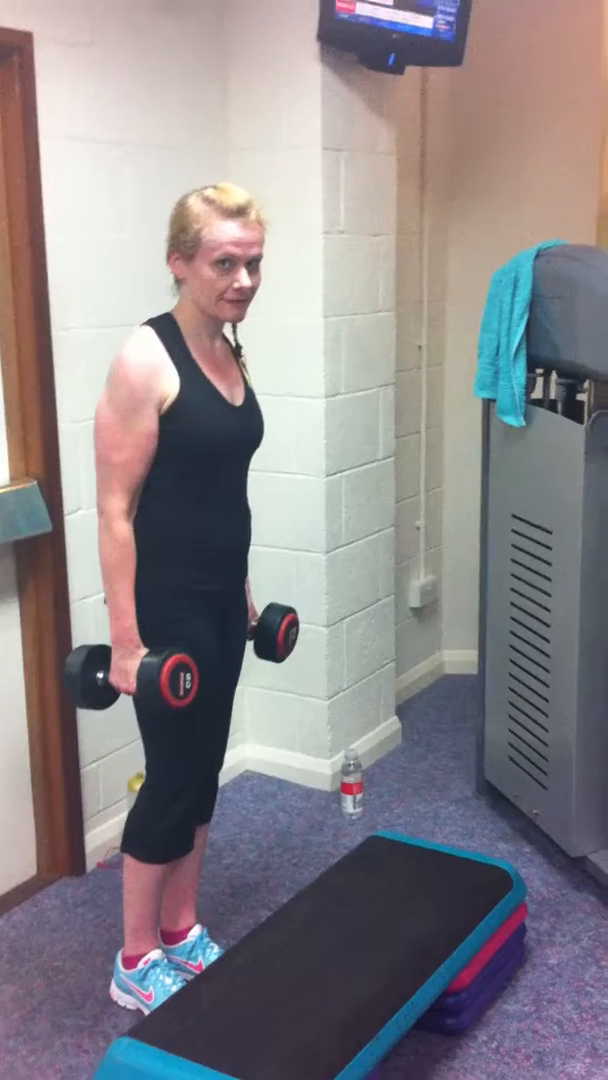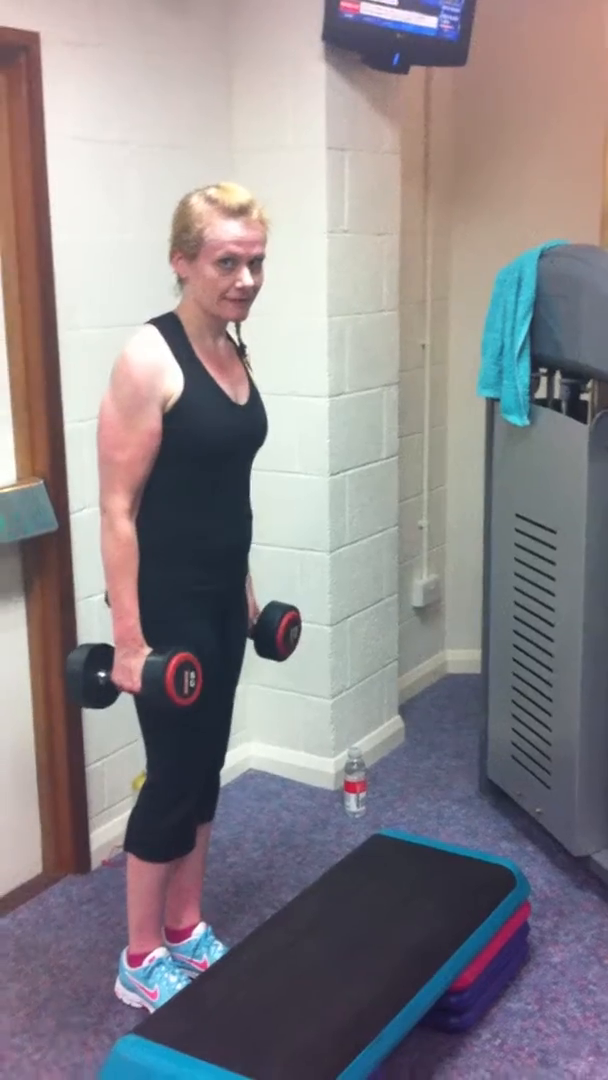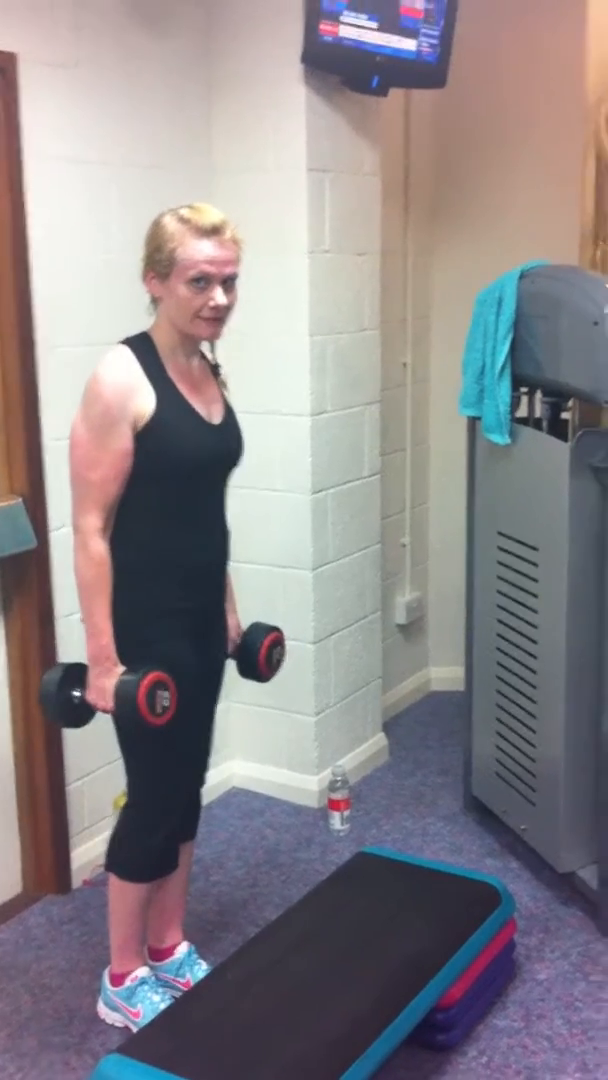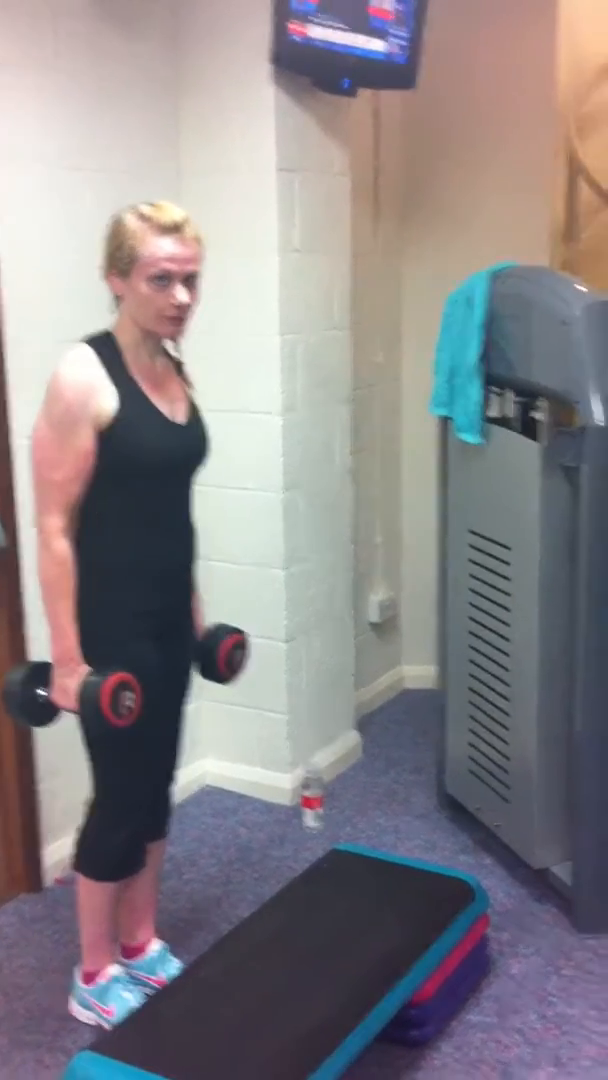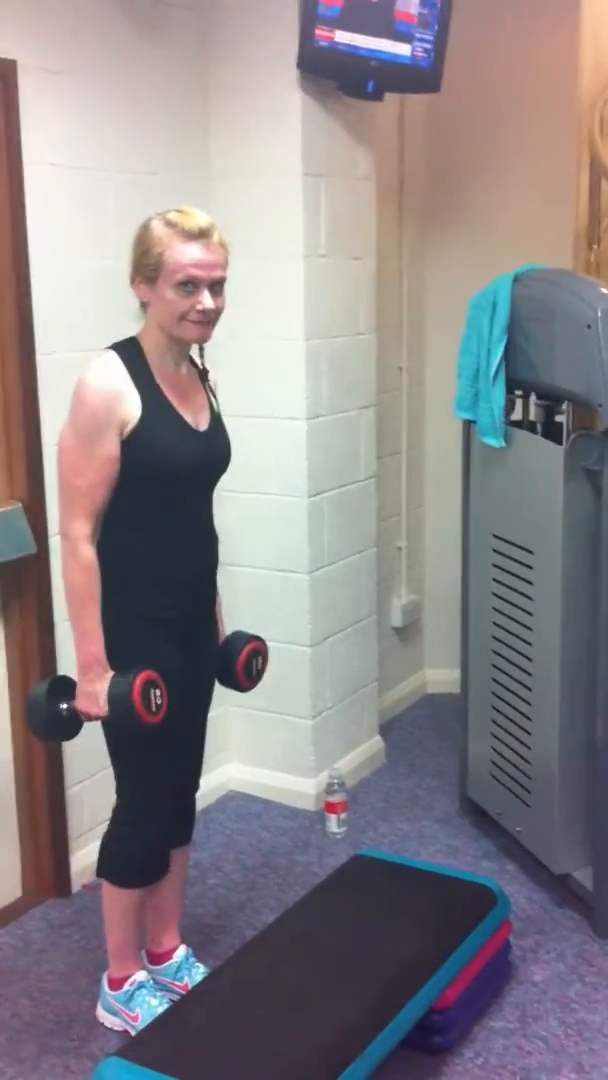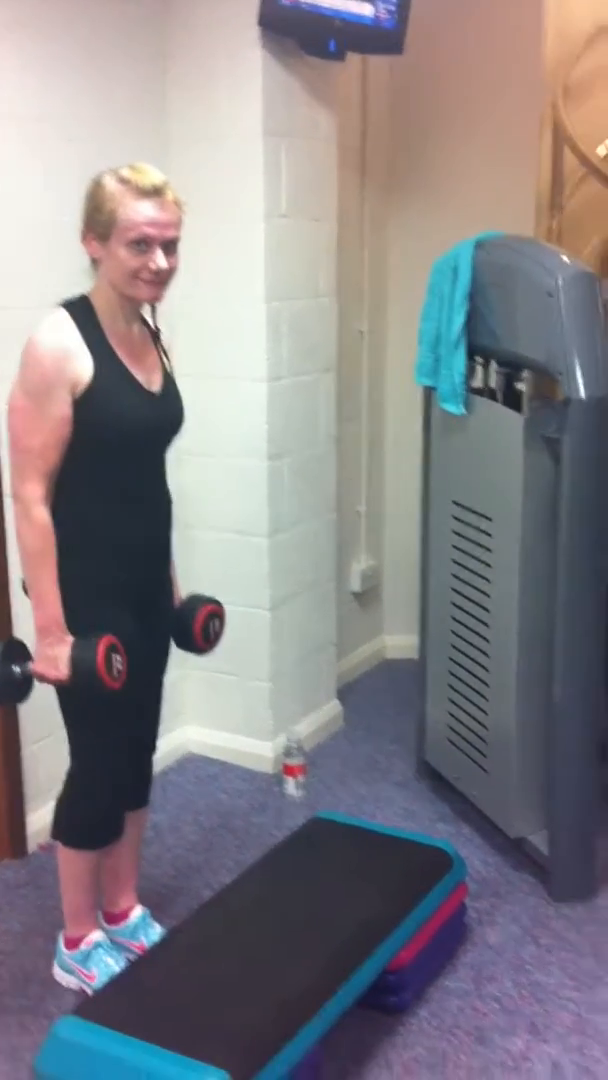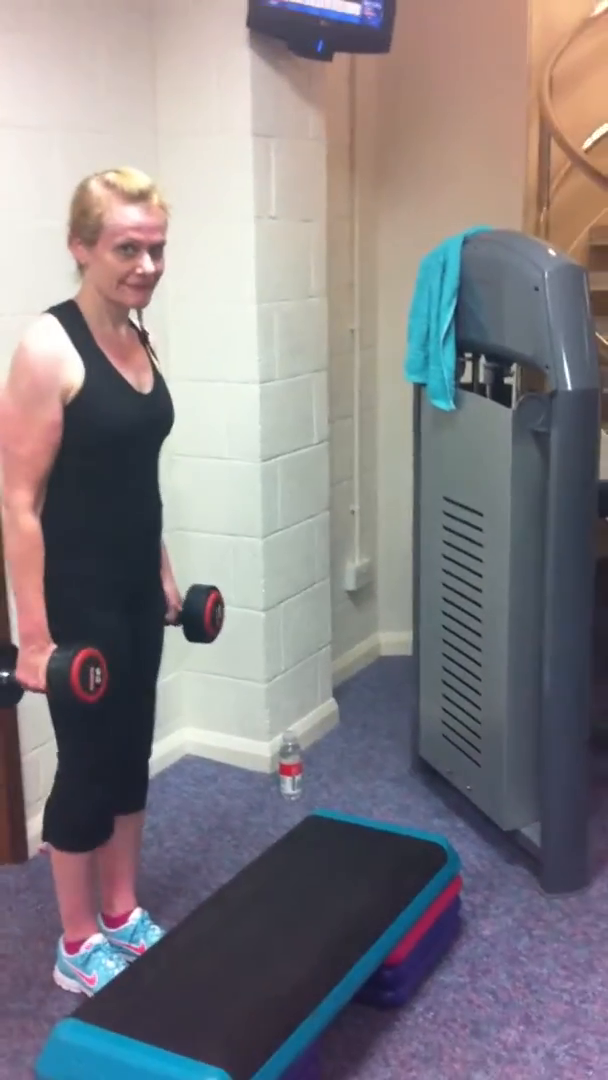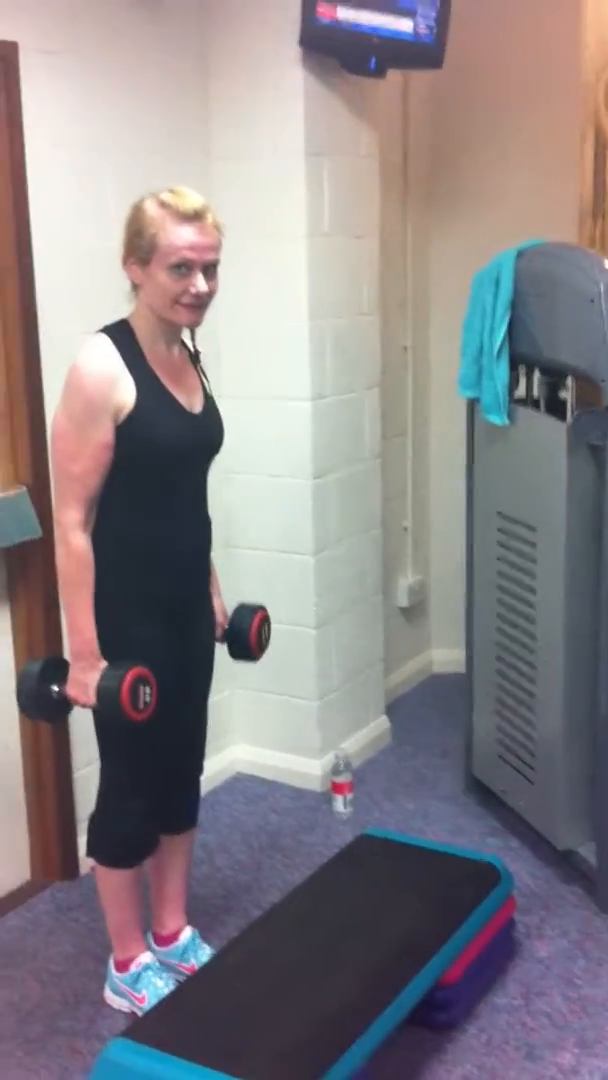
dt=0.4s
person 1, frame 1
left shoulder: (229, 351)
right shoulder: (145, 360)
right elbow: (115, 509)
right wrist: (125, 638)
left hip: (221, 597)
right hip: (166, 605)
left knee: (204, 768)
right knee: (172, 775)
left ankle: (183, 934)
right ankle: (136, 962)
person 1, frame 2
left shoulder: (233, 351)
right shoulder: (149, 359)
right elbow: (118, 508)
right wrist: (128, 636)
left hip: (221, 596)
right hip: (166, 602)
left knee: (206, 767)
right knee: (173, 775)
left ankle: (186, 931)
right ankle: (140, 960)
person 1, frame 3
left shoulder: (209, 371)
right shoulder: (120, 379)
right elbow: (90, 527)
left wrist: (228, 607)
right wrist: (102, 656)
left hip: (200, 616)
right hip: (145, 623)
left knee: (186, 785)
right knee: (155, 794)
left ankle: (169, 949)
right ankle: (122, 979)
person 1, frame 4
left shoulder: (173, 370)
right shoulder: (83, 377)
right elbow: (54, 527)
left wrist: (195, 606)
right wrist: (67, 656)
left hip: (168, 615)
right hip: (111, 622)
left knee: (155, 784)
right knee: (121, 793)
left ankle: (142, 947)
right ankle: (95, 977)
person 1, frame 5
left shoulder: (199, 377)
right shoulder: (108, 384)
right elbow: (78, 533)
right wrist: (92, 662)
left hip: (191, 621)
right hip: (133, 627)
left knee: (179, 790)
right knee: (144, 800)
left ankle: (168, 952)
right ankle: (121, 983)
person 1, frame 6
left shoulder: (150, 338)
left hip: (147, 585)
right hip: (88, 592)
left knee: (135, 754)
right knee: (99, 763)
left ankle: (124, 914)
right ankle: (77, 943)
person 1, frame 7
left shoulder: (138, 338)
left wrist: (165, 574)
left hip: (135, 589)
right hip: (77, 597)
left knee: (131, 755)
right knee: (88, 766)
left ankle: (123, 917)
right ankle: (78, 946)
person 1, frame 8
left shoulder: (188, 358)
right shoulder: (101, 368)
right elbow: (72, 520)
left wrist: (212, 592)
right wrist: (83, 651)
left hip: (185, 607)
right hip: (126, 615)
left knee: (181, 771)
right knee: (132, 783)
left ankle: (174, 935)
right ankle: (128, 964)
